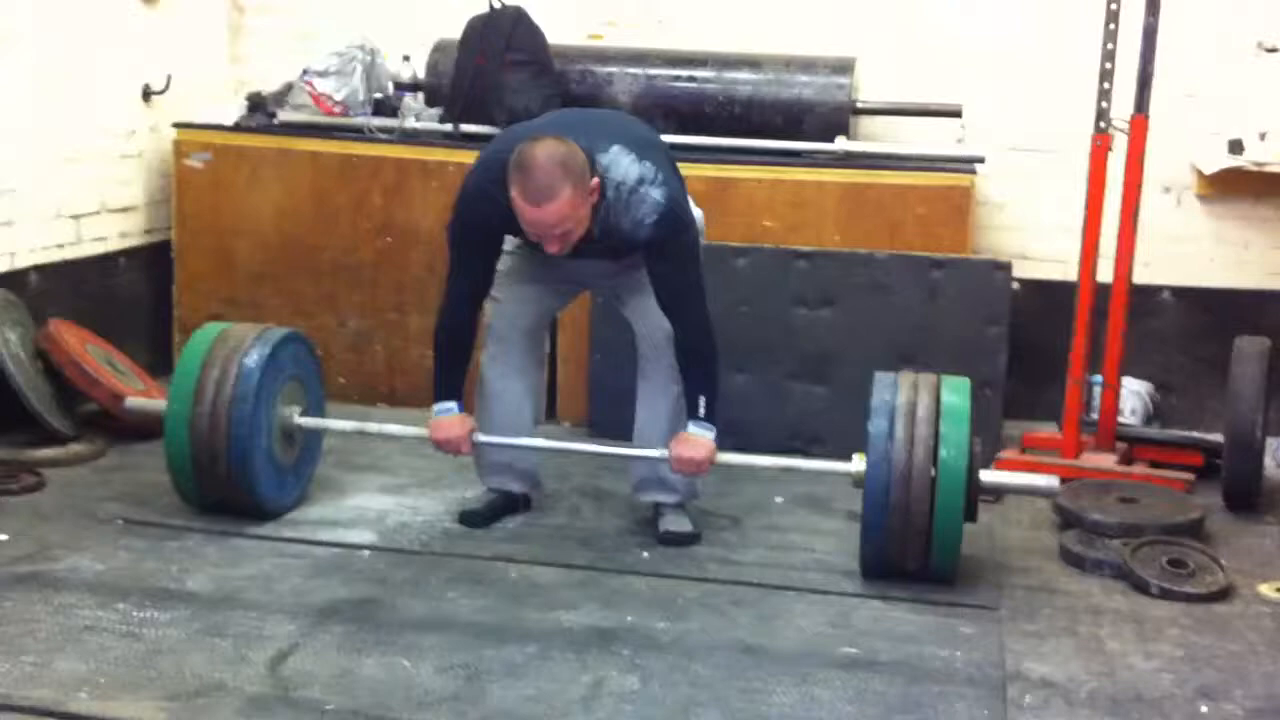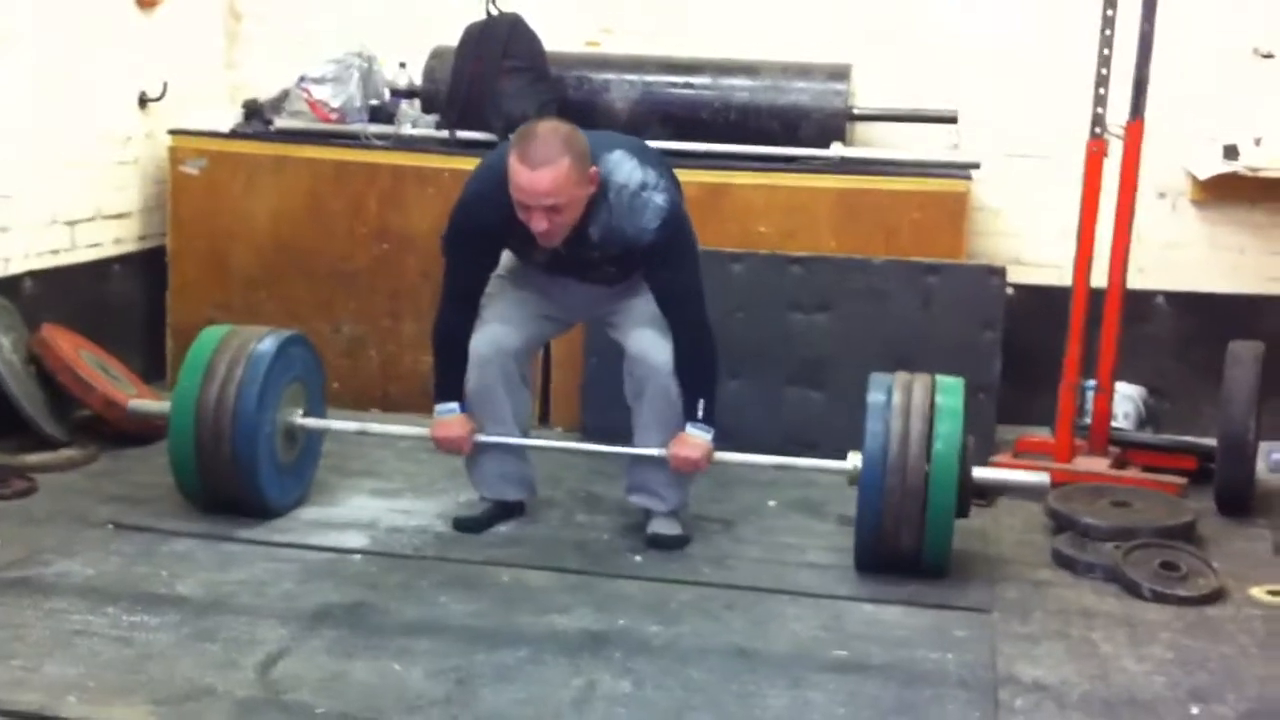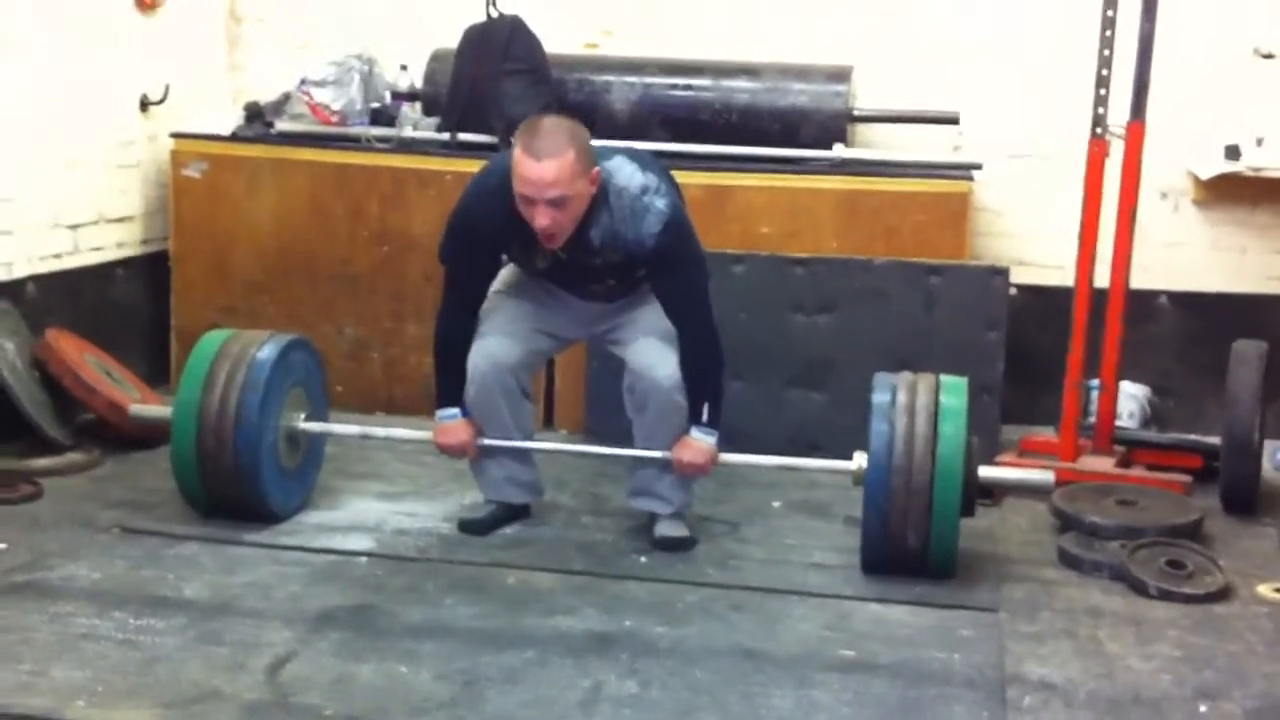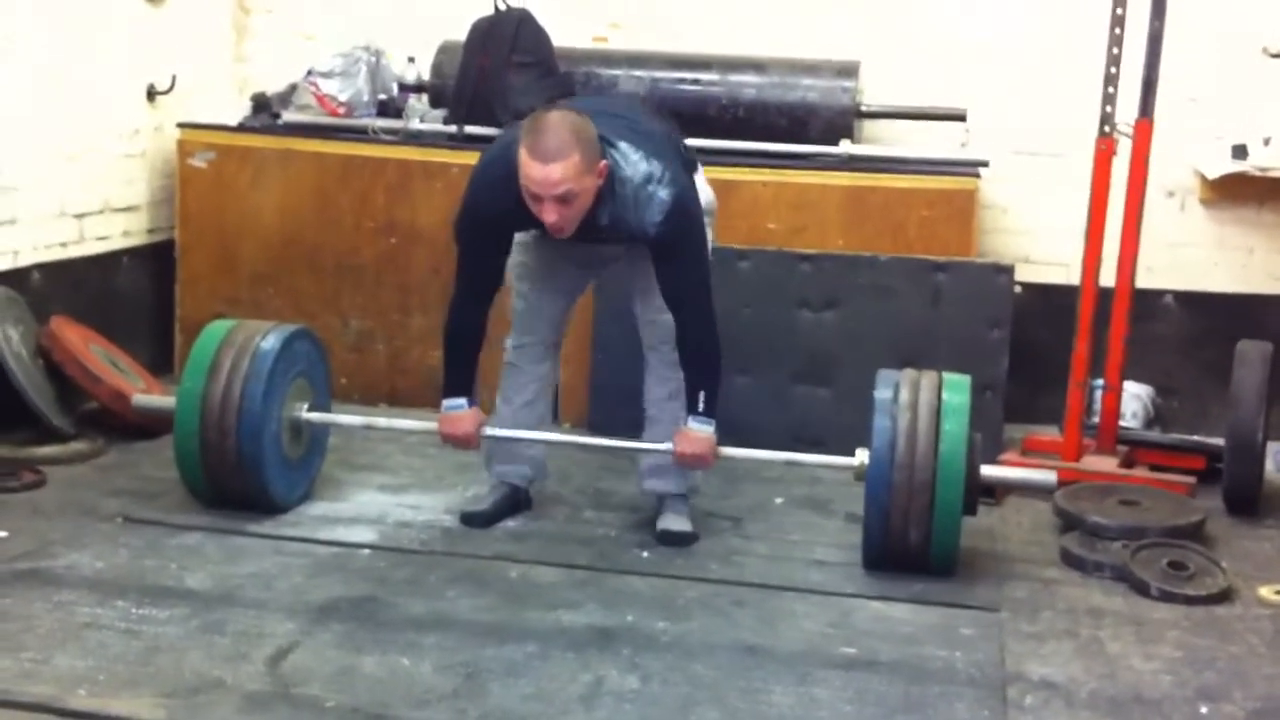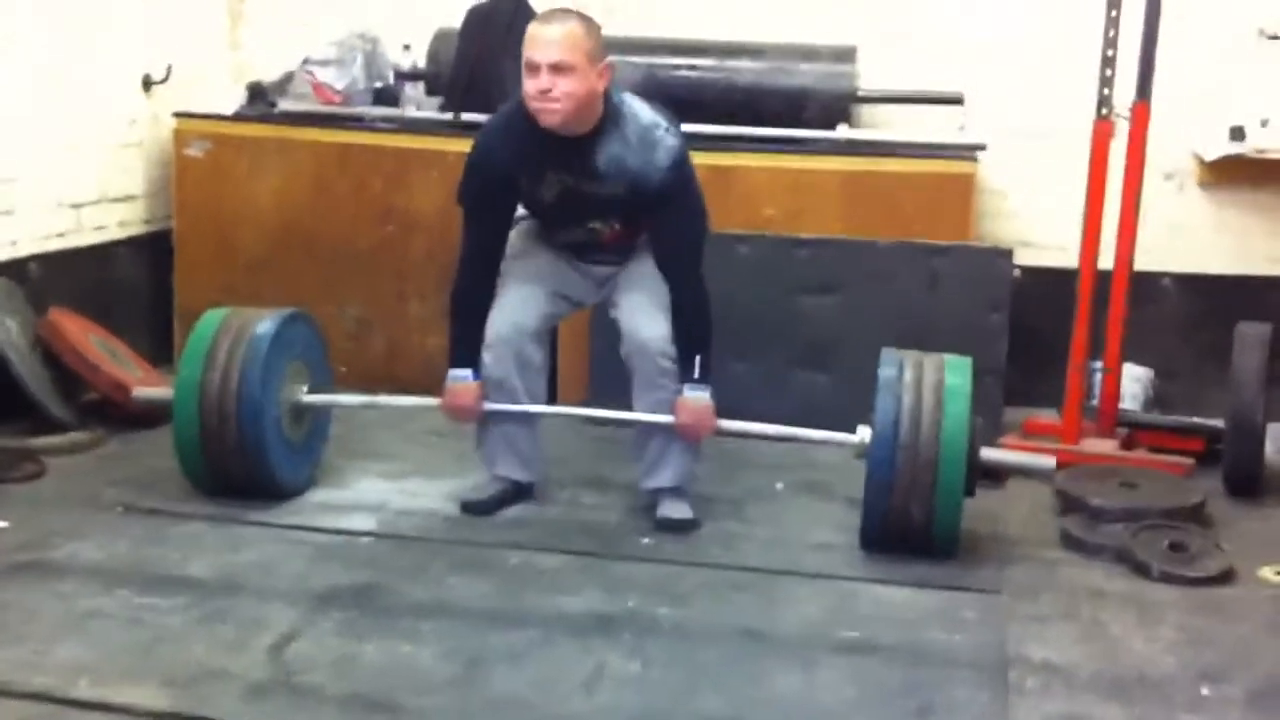
dt=1s
person 1, frame 1
left shoulder: (651, 200)
right shoulder: (486, 189)
left elbow: (688, 315)
right elbow: (463, 298)
left wrist: (701, 425)
right wrist: (446, 405)
left hip: (642, 251)
left knee: (664, 336)
right knee: (506, 330)
left ankle: (668, 497)
right ankle: (508, 483)
person 1, frame 2
left shoulder: (647, 202)
right shoulder: (486, 193)
left elbow: (689, 317)
right elbow: (458, 301)
left wrist: (698, 425)
right wrist: (449, 405)
left hip: (637, 280)
right hip: (538, 275)
left knee: (659, 358)
right knee: (488, 348)
left ankle: (661, 503)
right ankle: (501, 491)
person 1, frame 3
left shoulder: (649, 207)
right shoulder: (486, 198)
left elbow: (695, 320)
right elbow: (458, 306)
left wrist: (703, 430)
right wrist: (450, 410)
left hip: (638, 295)
right hip: (540, 289)
left knee: (663, 374)
right knee: (486, 365)
left ankle: (664, 505)
right ankle: (508, 494)
person 1, frame 4
left shoulder: (661, 193)
right shoulder: (496, 178)
left elbow: (693, 310)
right elbow: (473, 294)
left wrist: (700, 420)
right wrist: (457, 400)
left hip: (651, 223)
left knee: (667, 336)
right knee: (531, 333)
left ankle: (671, 492)
right ankle: (512, 481)
person 1, frame 5
left shoulder: (653, 144)
right shoulder: (501, 140)
left elbow: (685, 269)
right elbow: (479, 257)
left wrist: (696, 384)
right wrist: (462, 369)
left hip: (641, 252)
right hip: (549, 245)
left knee: (654, 341)
right knee: (505, 332)
left ankle: (668, 487)
right ankle: (512, 474)
